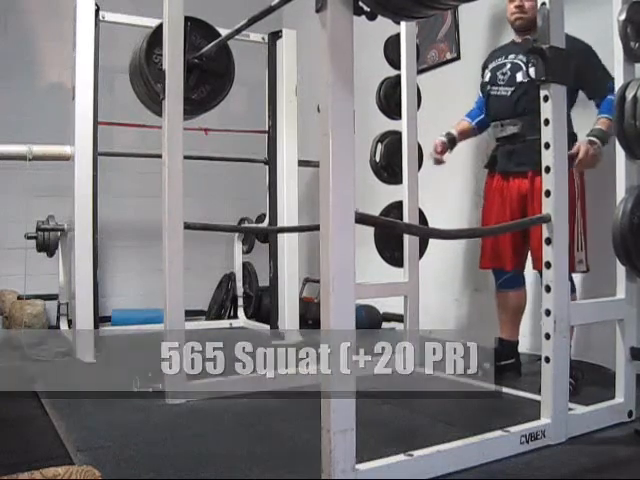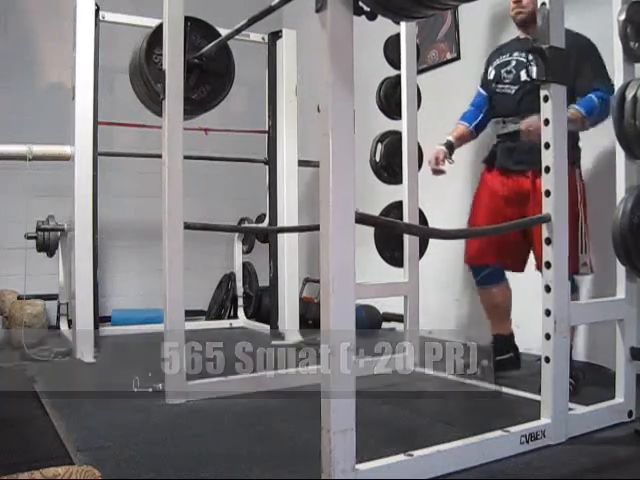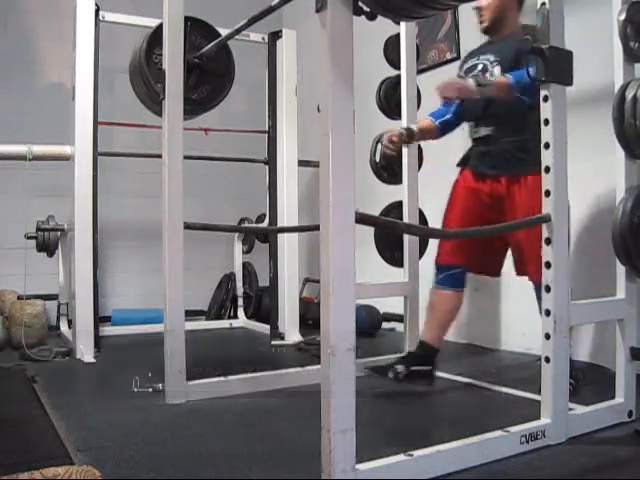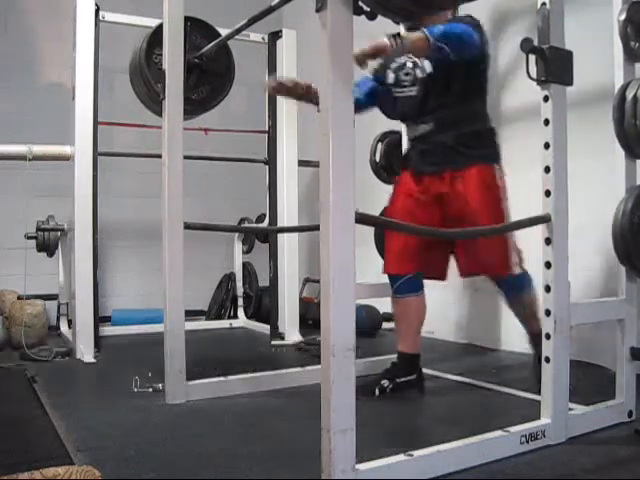
dt=0.3s
person 1, frame 1
left shoulder: (570, 48)
right shoulder: (495, 58)
left elbow: (611, 96)
left wrist: (595, 138)
right wrist: (450, 137)
right hip: (503, 171)
right knee: (503, 266)
right ankle: (507, 353)
person 1, frame 2
left shoulder: (573, 45)
right shoulder: (499, 54)
left elbow: (600, 98)
right elbow: (480, 109)
right wrist: (449, 144)
right hip: (501, 169)
right knee: (481, 259)
left ankle: (563, 363)
right ankle: (504, 348)
person 1, frame 3
right shoulder: (477, 56)
left elbow: (536, 81)
right elbow: (449, 114)
left wrist: (475, 85)
right wrist: (409, 134)
left hip: (527, 172)
right hip: (478, 170)
left knee: (544, 270)
right knee: (450, 261)
right ankle: (424, 357)
person 1, frame 4
right shoulder: (396, 60)
left elbow: (453, 39)
right elbow: (356, 96)
left wrist: (386, 45)
right wrist: (304, 91)
left hip: (470, 165)
right hip: (419, 170)
left knee: (499, 264)
right knee: (402, 267)
left ankle: (540, 343)
right ankle: (407, 365)
